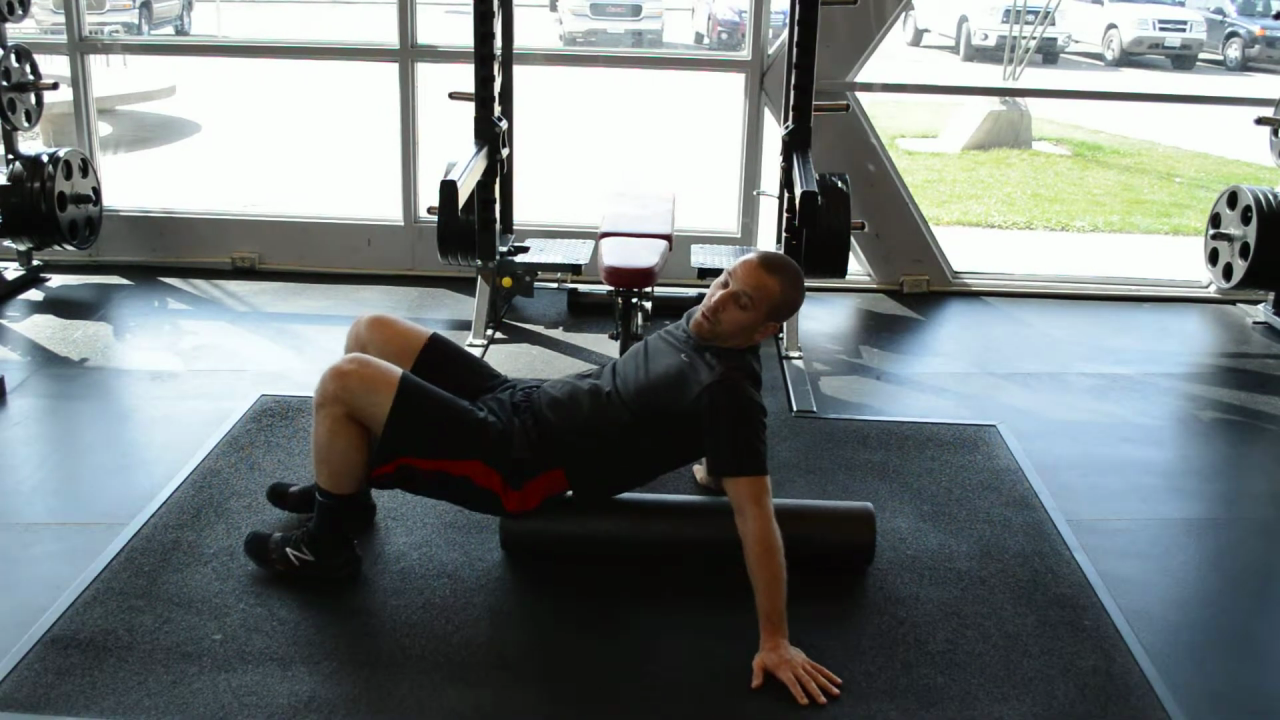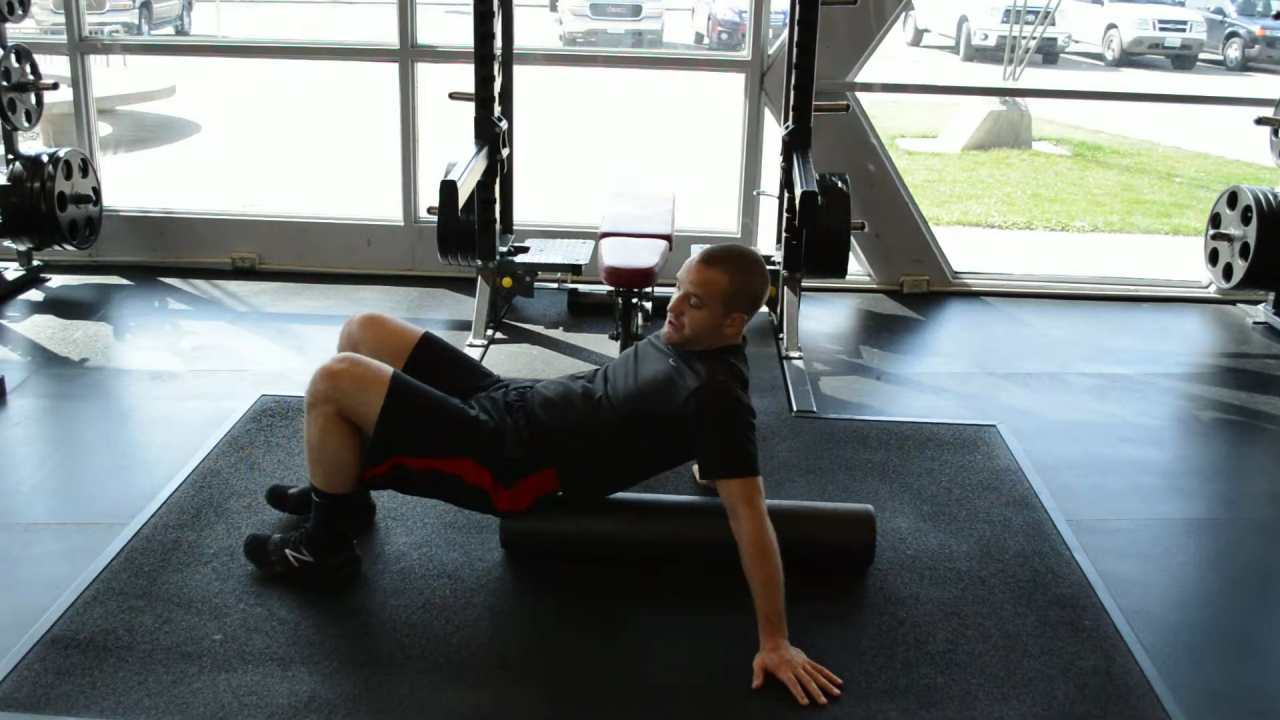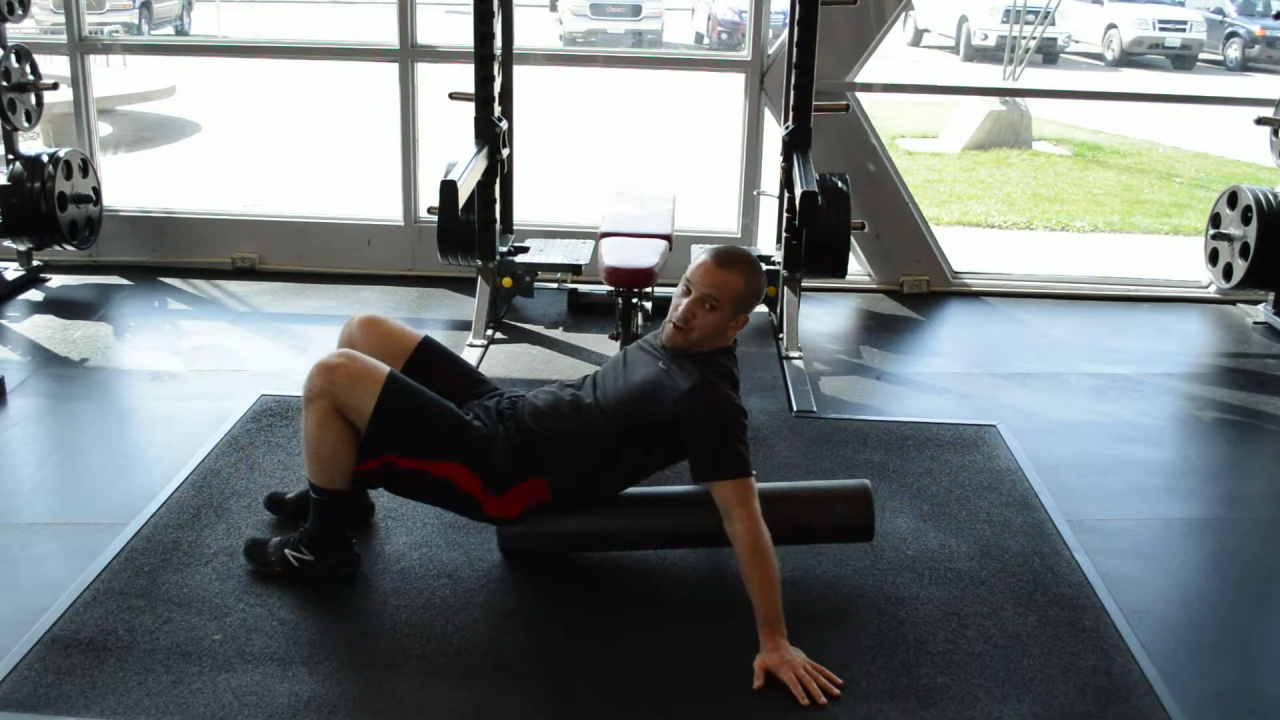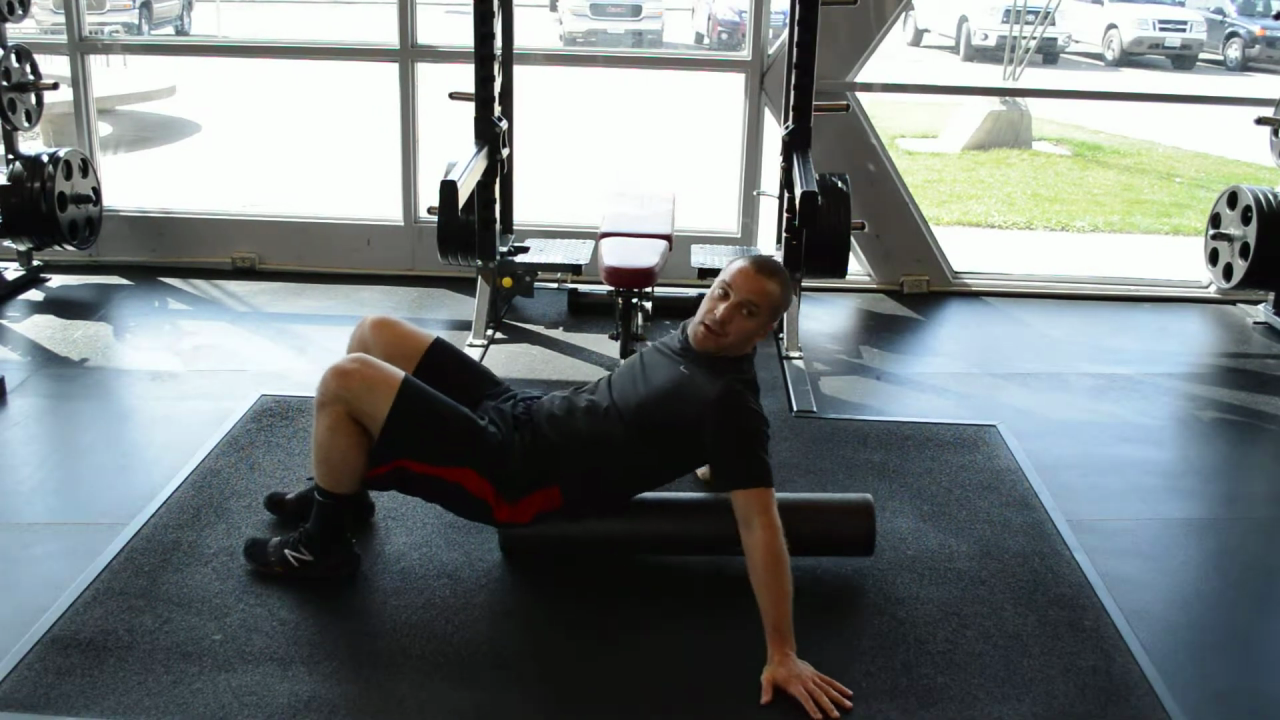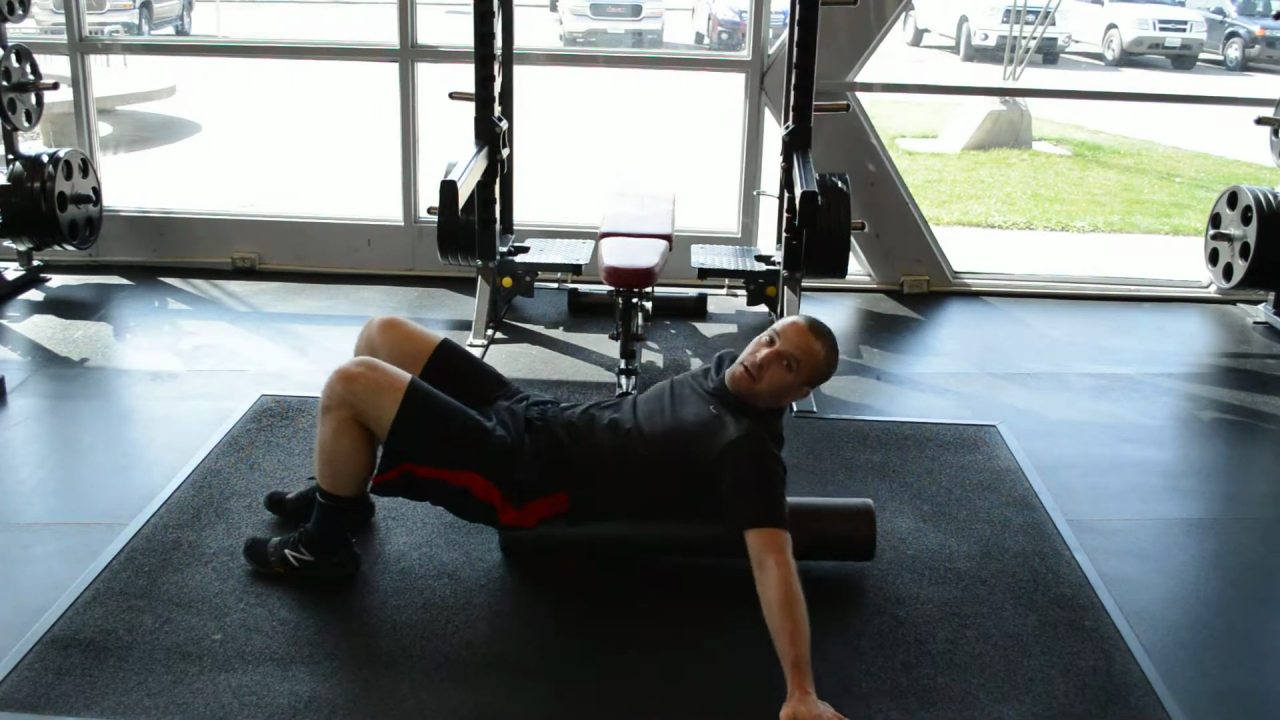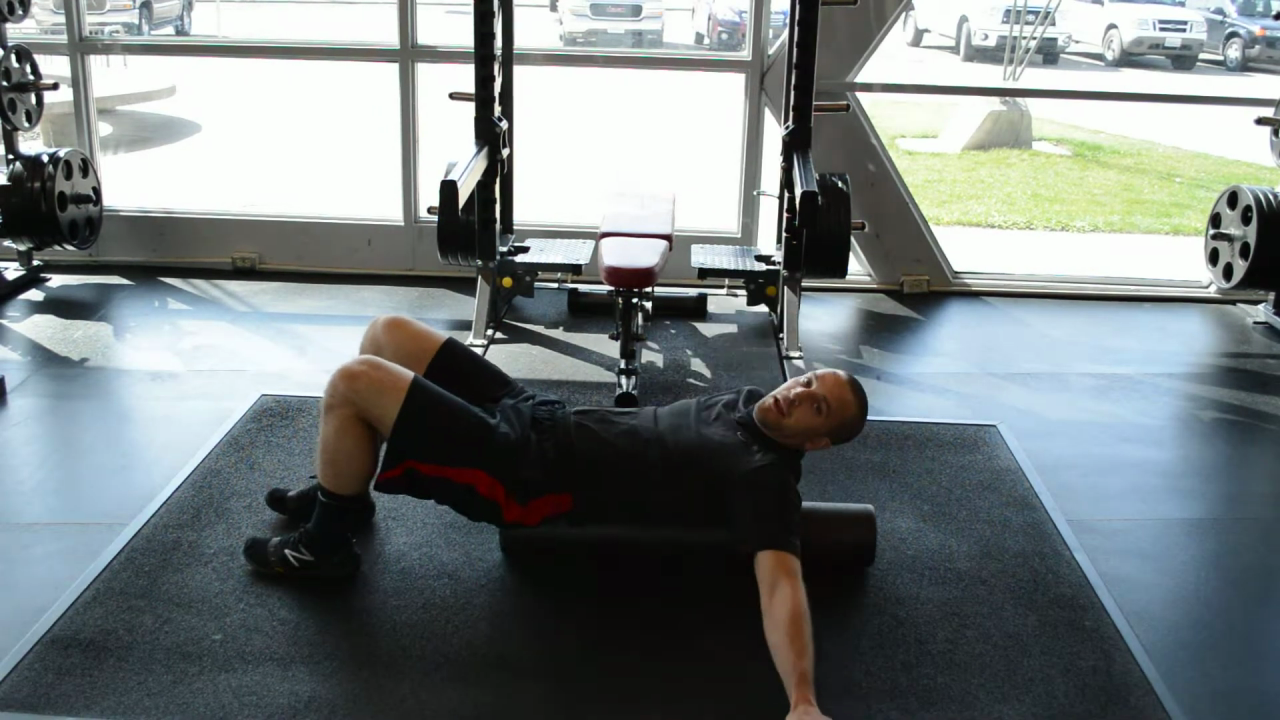
dt=0.3s
person 1, frame 1
left shoulder: (728, 391)
right shoulder: (705, 325)
left elbow: (753, 514)
left wrist: (775, 640)
left hip: (514, 461)
right hip: (516, 403)
left knee: (341, 382)
right knee: (370, 331)
left ankle: (326, 543)
right ankle: (345, 491)
person 1, frame 2
left shoulder: (716, 396)
right shoulder: (691, 334)
left elbow: (749, 517)
left wrist: (774, 642)
left hip: (505, 460)
right hip: (510, 405)
left knee: (332, 383)
right knee: (362, 332)
left ankle: (324, 546)
right ankle: (343, 494)
person 1, frame 3
left shoulder: (705, 398)
right shoulder: (682, 335)
left elbow: (743, 518)
left wrist: (774, 642)
left hip: (497, 468)
right hip: (504, 412)
left knee: (329, 377)
right knee: (362, 332)
left ankle: (324, 544)
right ankle: (343, 496)
person 1, frame 4
left shoulder: (729, 406)
right shoulder: (699, 335)
left elbow: (759, 526)
left wrist: (782, 655)
left hip: (511, 472)
right hip: (518, 413)
left knee: (343, 381)
right knee: (373, 333)
left ankle: (323, 544)
right ankle: (343, 494)
person 1, frame 5
left shoulder: (749, 448)
right shoulder: (733, 370)
left elbow: (774, 564)
left hip: (519, 476)
right hip: (532, 418)
left knee: (349, 385)
right knee: (382, 333)
left ankle: (323, 544)
right ankle: (342, 497)
person 1, frame 6
left shoulder: (766, 477)
right shoulder: (756, 408)
left elbow: (781, 586)
left hip: (522, 474)
right hip: (540, 419)
left knee: (351, 384)
right knee: (387, 332)
left ankle: (325, 545)
right ankle: (344, 495)
